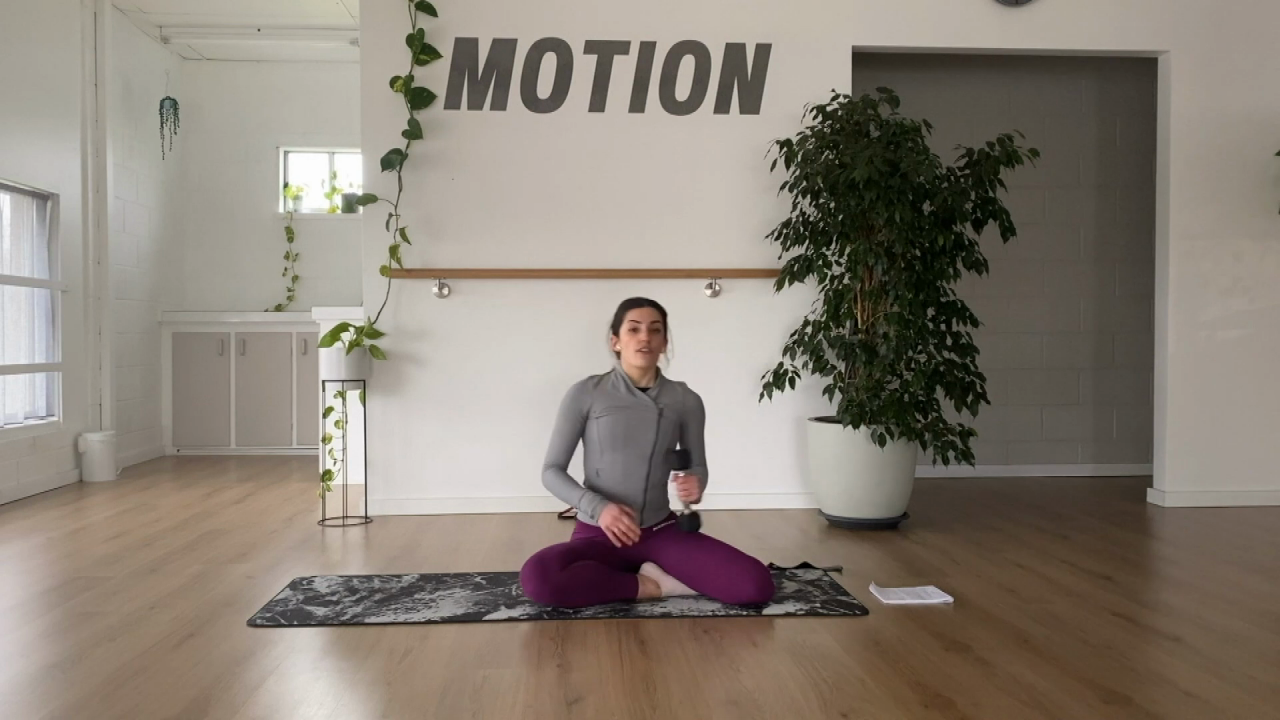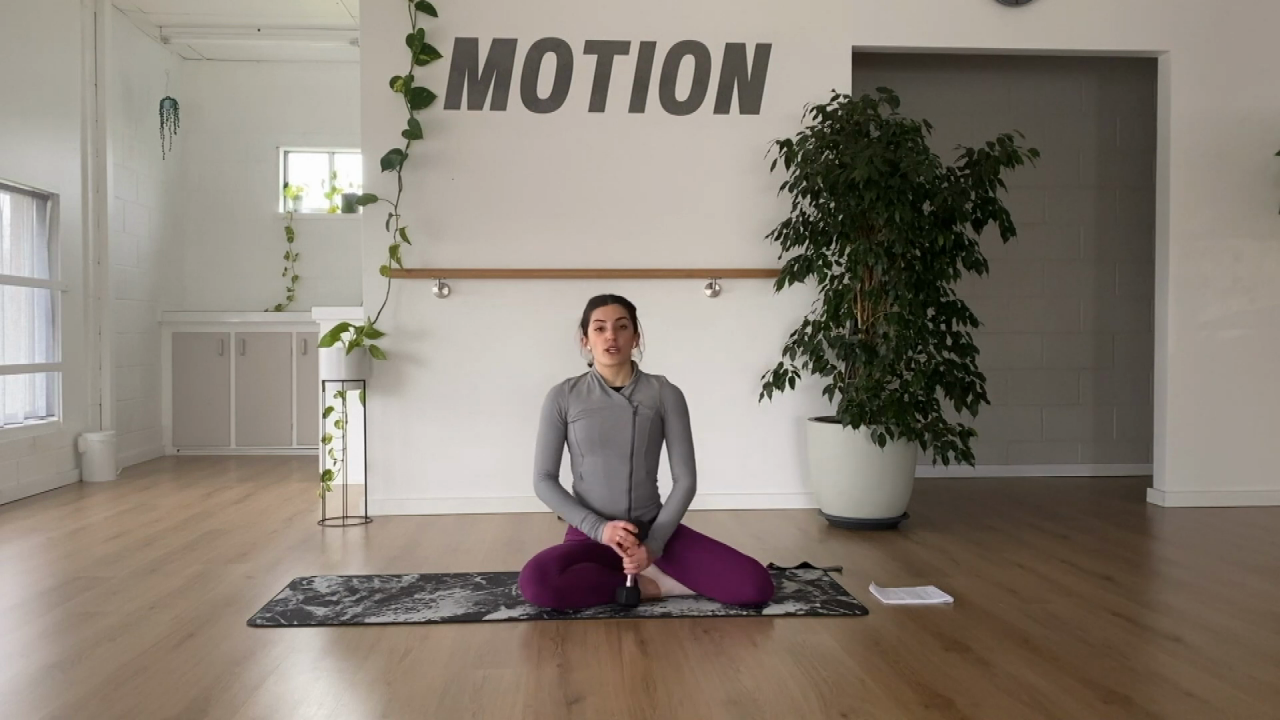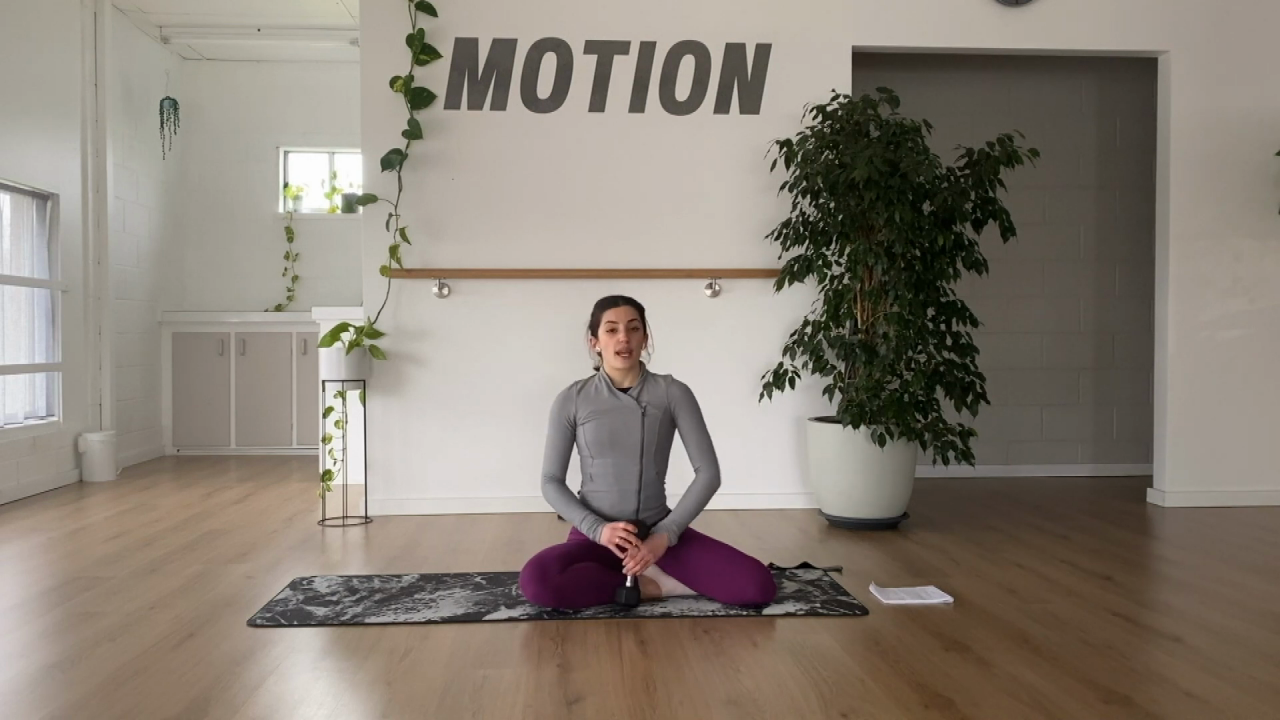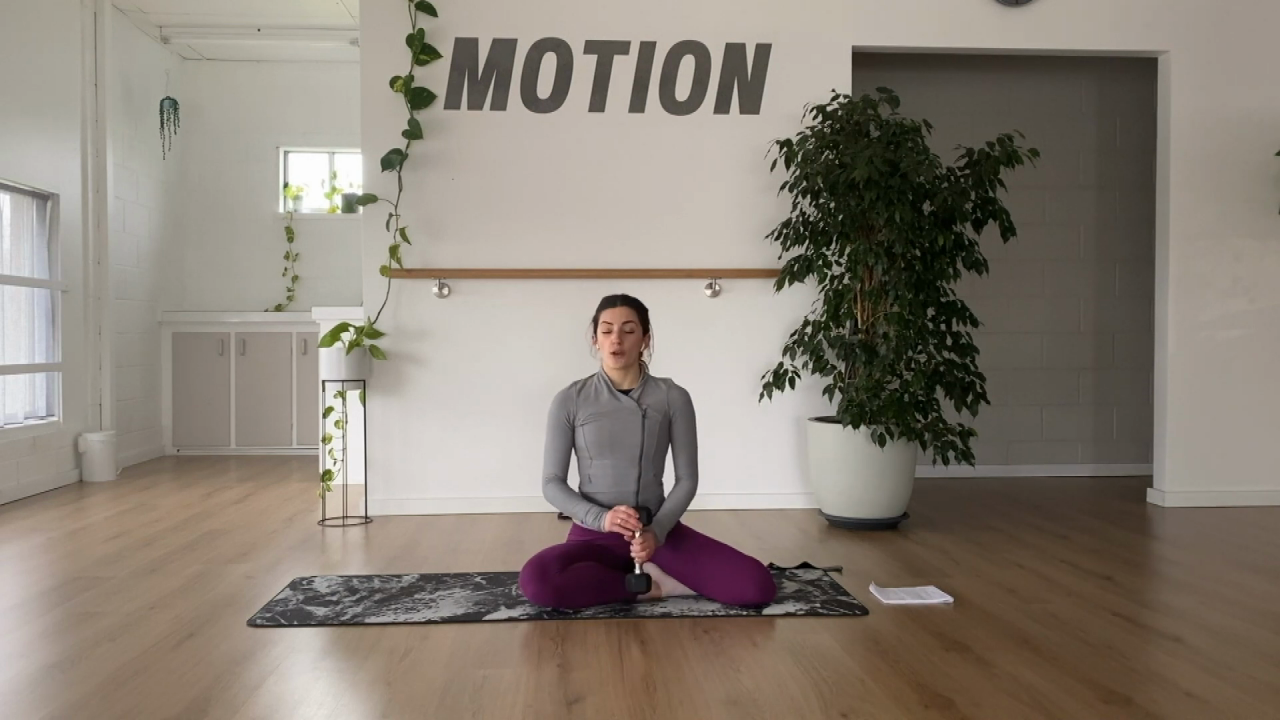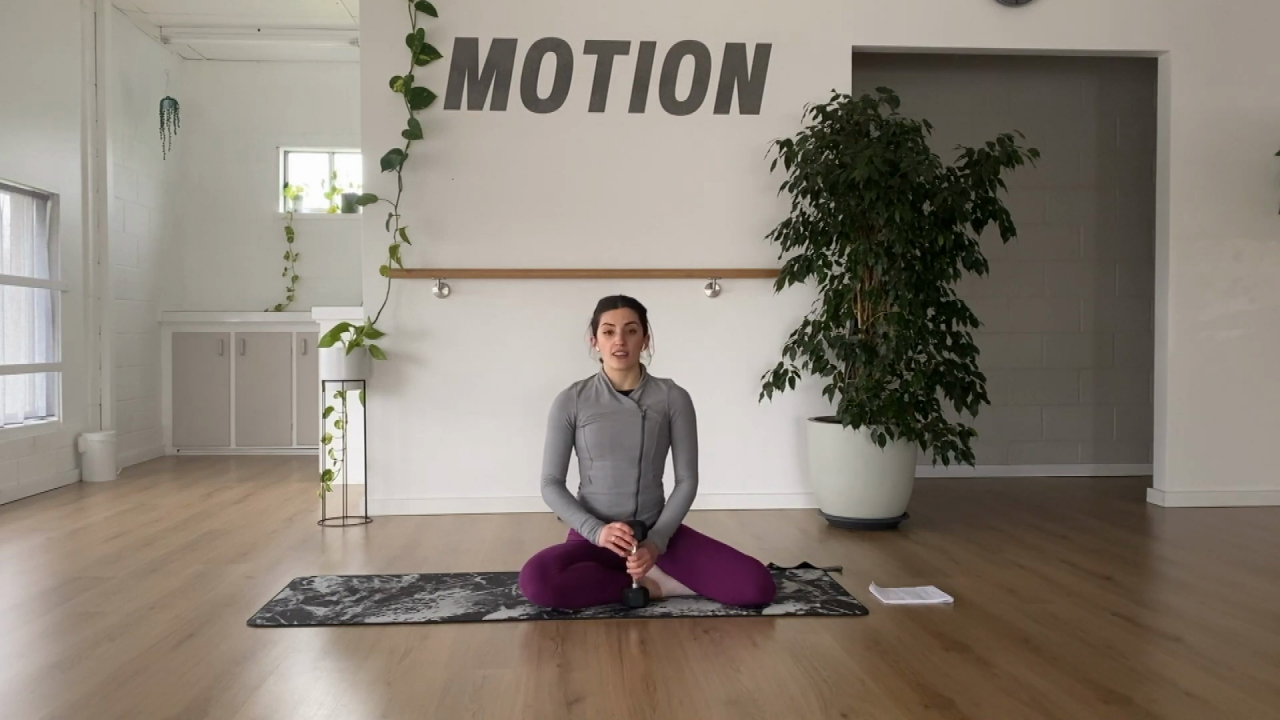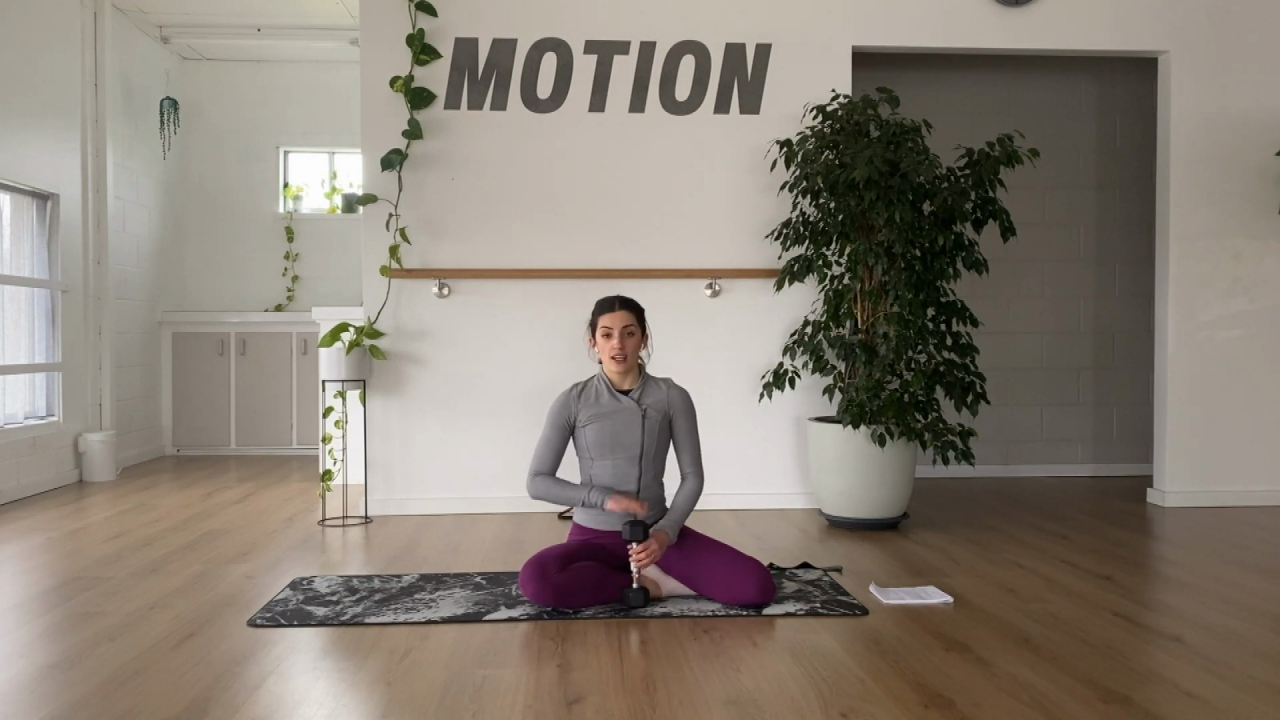
dt=0.5s
person 1, frame 1
left shoulder: (686, 400)
right shoulder: (585, 394)
left elbow: (696, 465)
right elbow: (552, 470)
left wrist: (695, 485)
right wrist: (596, 506)
left hip: (661, 531)
right hip: (598, 533)
left knee: (757, 586)
right knee: (537, 579)
left ankle: (649, 572)
right ankle: (653, 586)
person 1, frame 2
left shoulder: (665, 394)
right shoulder: (563, 397)
left elbow: (685, 480)
right elbow: (544, 480)
left wrist: (654, 543)
right wrist: (599, 528)
left hip: (654, 529)
right hip: (590, 534)
left knee: (756, 586)
right knee: (536, 583)
left ankle: (648, 571)
right ankle: (653, 584)
person 1, frame 3
left shoulder: (673, 393)
right shoulder: (571, 400)
left elbow: (709, 472)
right elbow: (551, 481)
left wrist: (666, 534)
right wrist: (597, 528)
left hip: (658, 530)
right hip: (594, 534)
left knee: (758, 586)
right knee: (535, 581)
left ankle: (652, 570)
right ankle: (656, 584)
person 1, frame 4
left shoulder: (673, 397)
right shoulder: (569, 400)
left elbow: (686, 479)
right elbow: (552, 482)
left wrist: (657, 530)
right wrist: (600, 517)
left hip: (659, 531)
right hip: (594, 534)
left knee: (757, 585)
right knee: (535, 581)
left ankle: (648, 574)
right ankle: (658, 584)
person 1, frame 5
left shoulder: (673, 398)
right shoulder: (571, 401)
left elbow: (687, 480)
right elbow: (551, 483)
left wrist: (656, 541)
right wrist: (596, 530)
left hip: (657, 531)
right hip: (593, 536)
left knee: (757, 585)
right knee: (536, 581)
left ankle: (652, 569)
right ankle: (657, 584)
person 1, frame 6
left shoulder: (673, 397)
right shoulder: (572, 401)
left elbow: (693, 476)
right elbow: (537, 482)
left wrist: (667, 531)
right wrist: (602, 496)
left hip: (656, 532)
right hip: (594, 536)
left knee: (757, 585)
right knee: (535, 581)
left ankle: (650, 574)
right ankle: (656, 584)
